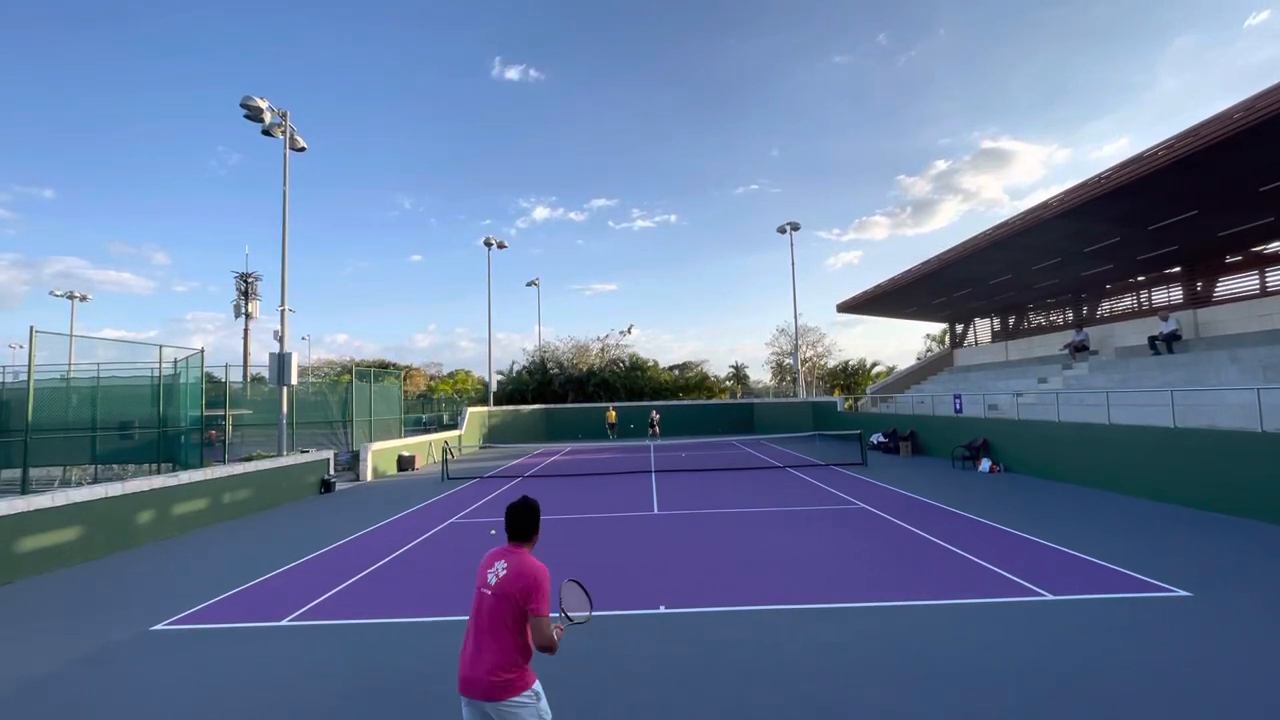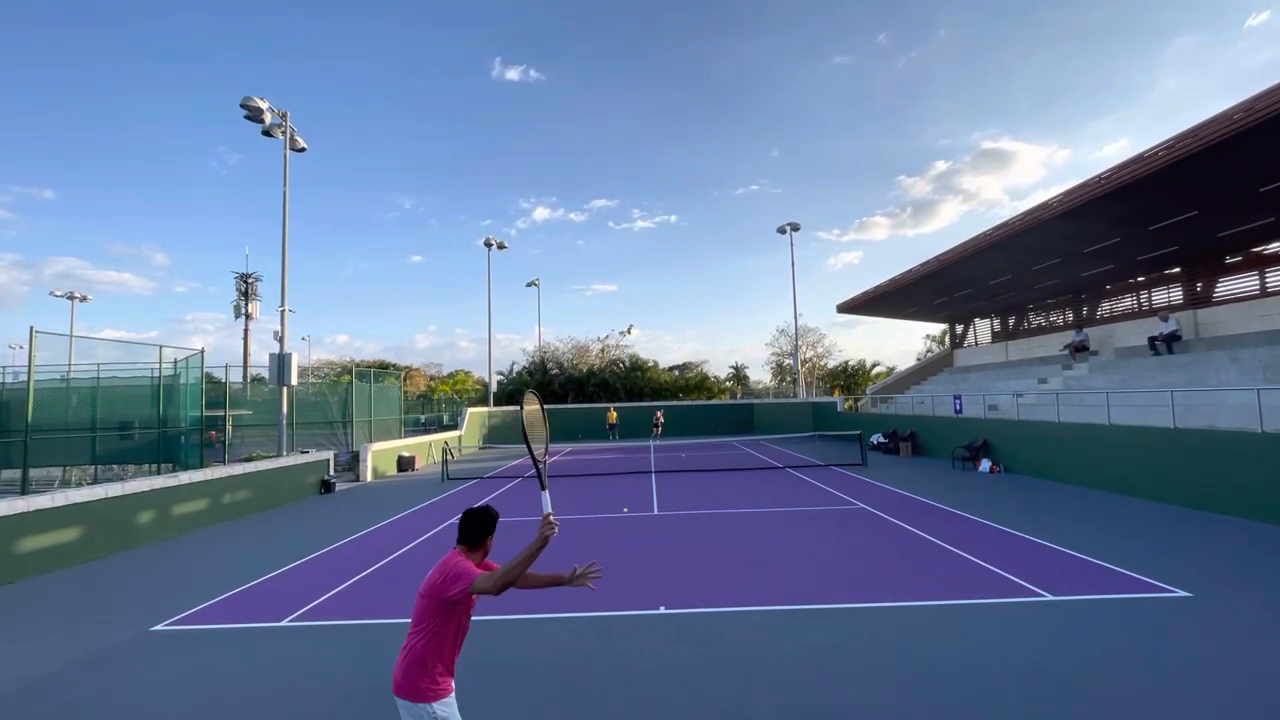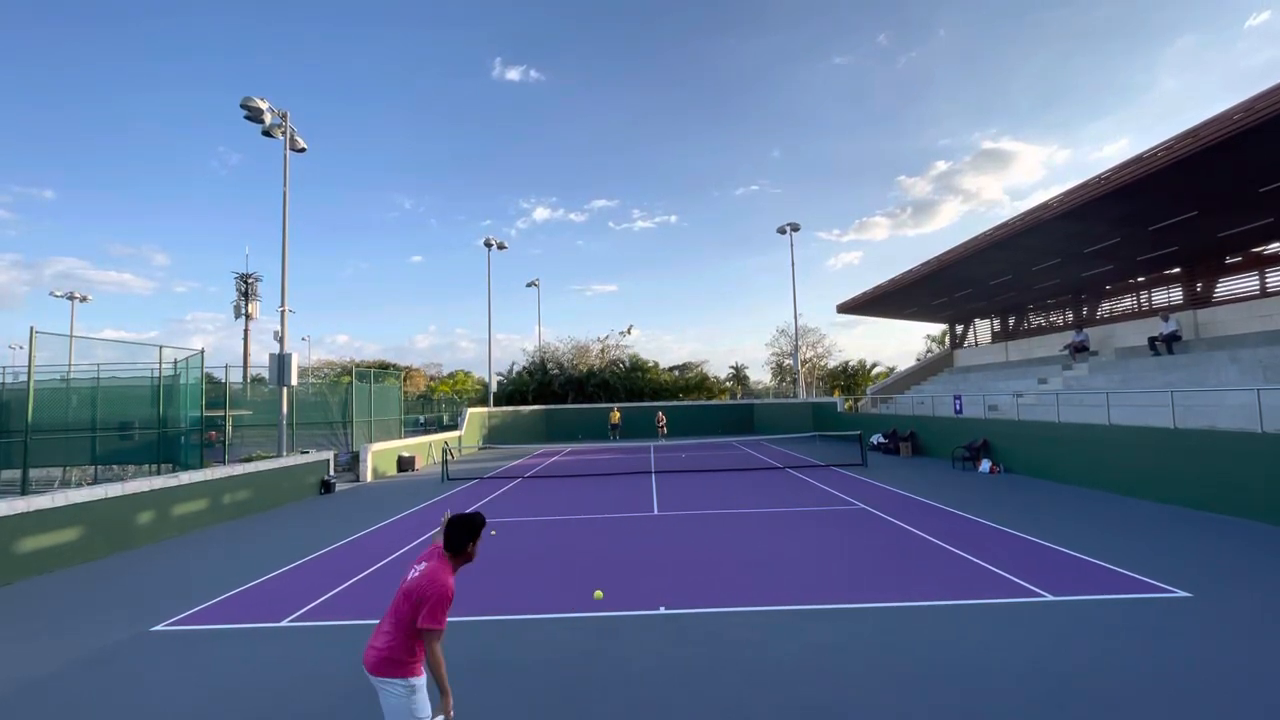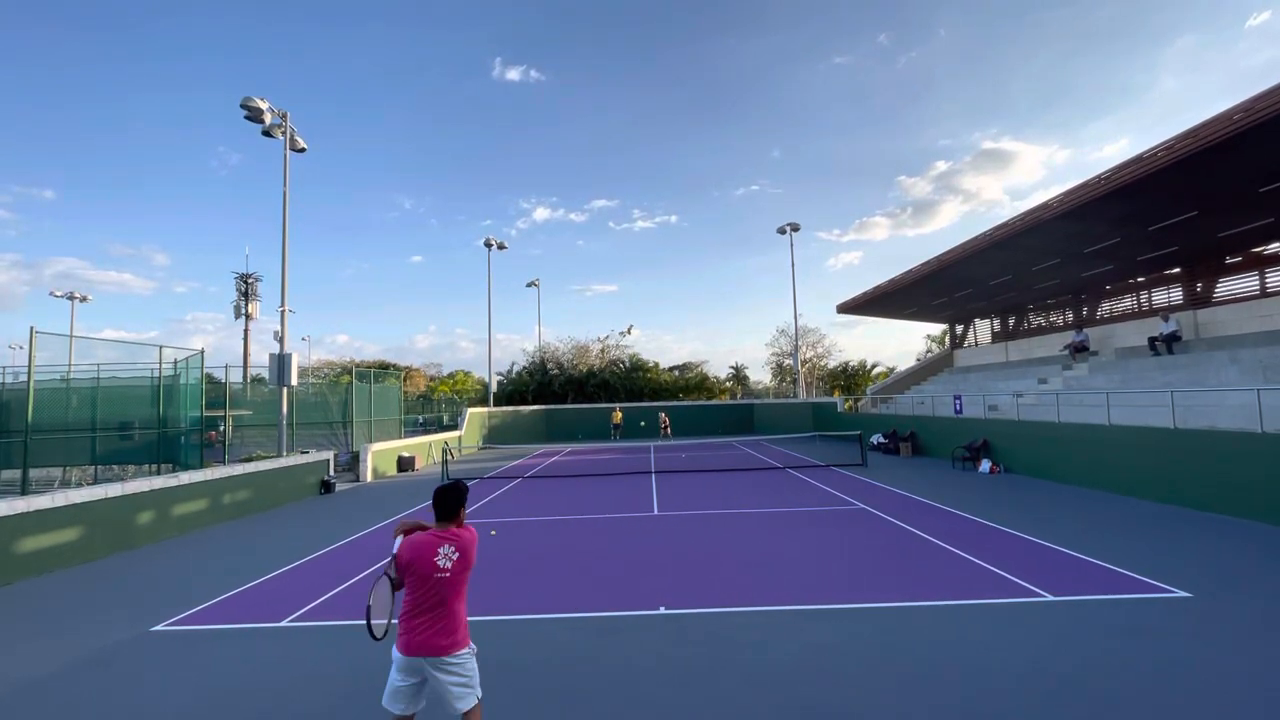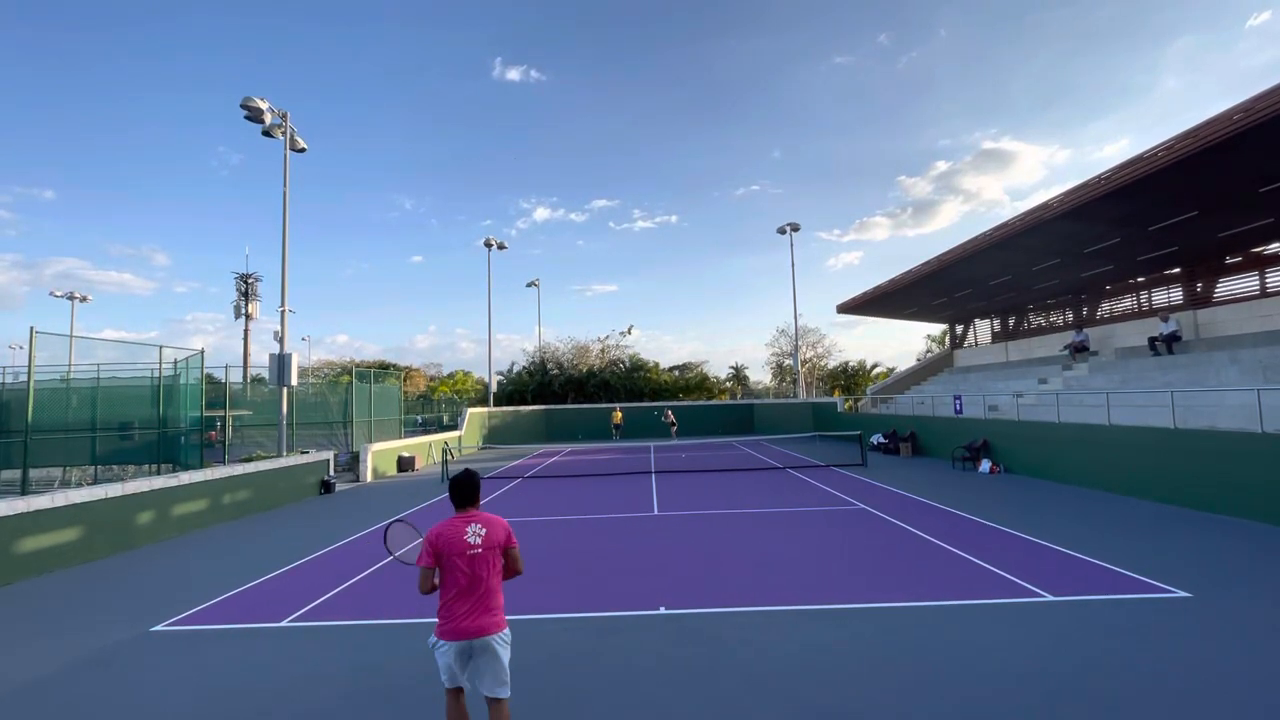
dt=0.4s
person 1, frame 1
left shoulder: (489, 560)
right shoulder: (534, 572)
right elbow: (545, 642)
right wrist: (557, 639)
left hip: (468, 681)
right hip: (510, 686)
person 1, frame 2
left shoulder: (466, 563)
right shoulder: (457, 568)
left elbow: (516, 578)
right elbow: (498, 584)
left wrist: (565, 579)
right wrist: (539, 543)
left hip: (425, 679)
right hip: (424, 688)
person 1, frame 3
left shoulder: (435, 553)
right shoulder: (441, 587)
right elbow: (431, 647)
left wrist: (445, 527)
right wrist: (445, 694)
left hip: (377, 659)
right hip: (399, 671)
person 1, frame 4
left shoulder: (410, 545)
right shoulder: (470, 537)
left elbow: (395, 584)
right wrist: (416, 525)
left hip: (411, 648)
right hip: (452, 648)
person 1, frame 5
left shoulder: (436, 533)
right shoulder: (500, 526)
left elbow: (425, 587)
right elbow: (516, 569)
left hip: (451, 631)
right hip: (491, 628)
left knee: (454, 692)
right knee: (498, 698)
